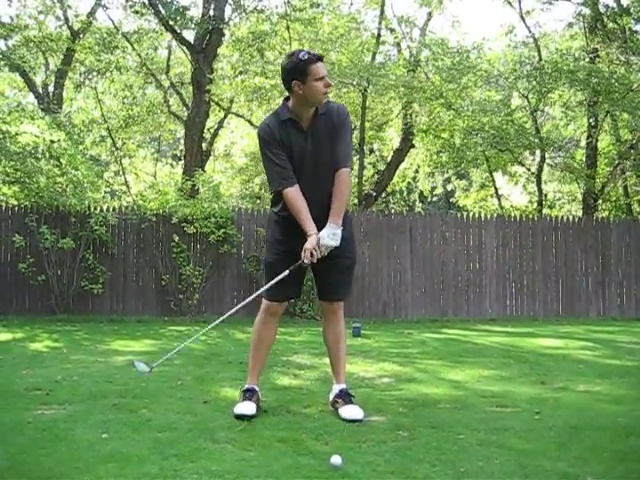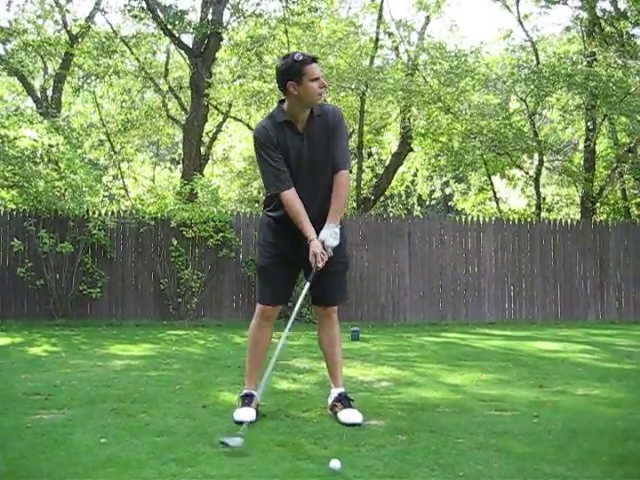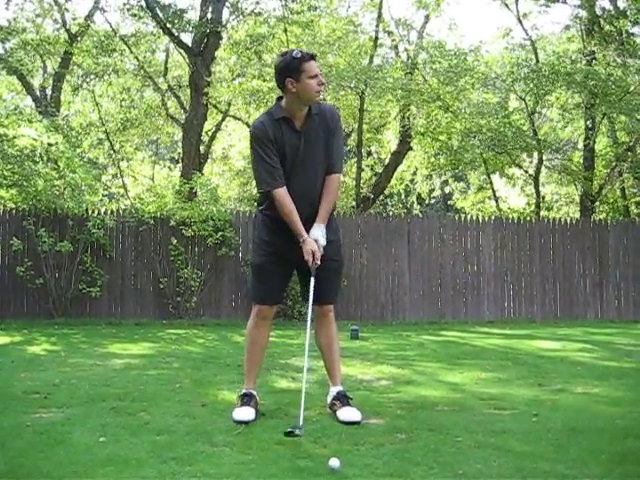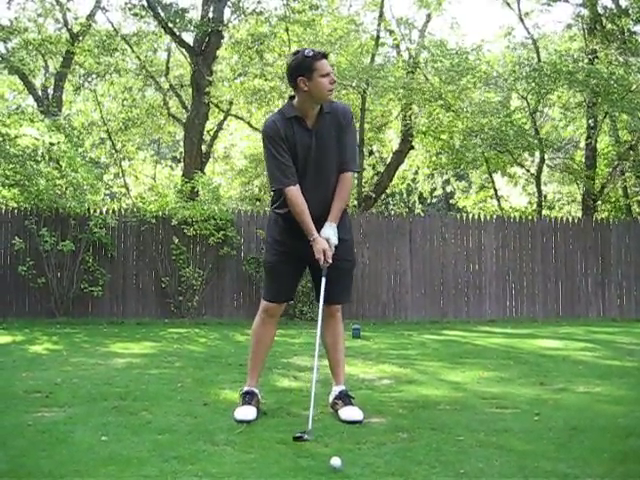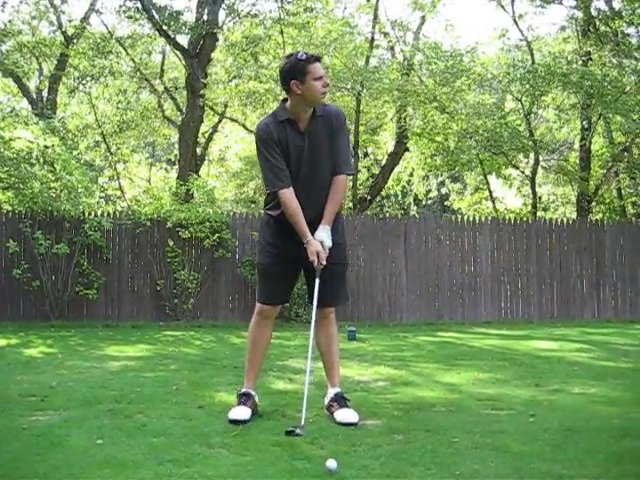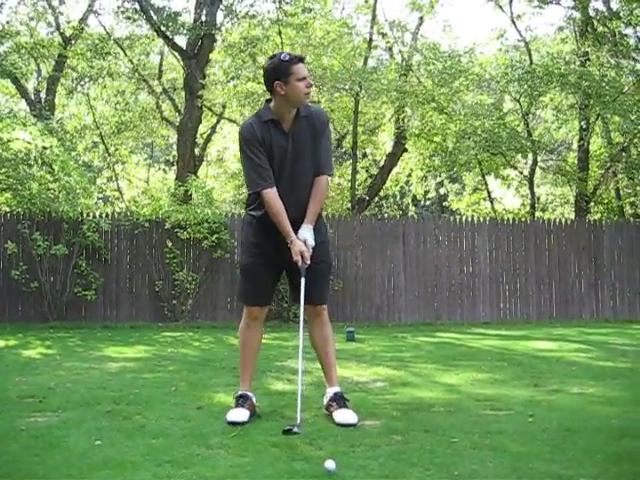
dt=0.3s
person 1, frame 1
left shoulder: (337, 115)
right shoulder: (271, 129)
left elbow: (343, 171)
right elbow: (288, 187)
left wrist: (333, 227)
right wrist: (310, 234)
left hip: (333, 228)
right hip: (287, 228)
left knee: (333, 307)
right knee: (272, 306)
left ankle: (340, 389)
right ankle: (251, 388)
person 1, frame 2
left shoulder: (332, 118)
right shoulder: (266, 132)
left elbow: (342, 173)
right elbow: (284, 191)
left wrist: (331, 229)
right wrist: (310, 238)
left hip: (327, 231)
right hip: (281, 232)
left knee: (328, 311)
right knee: (266, 309)
left ankle: (338, 393)
right ankle: (249, 393)
person 1, frame 3
left shoulder: (329, 117)
right shoulder: (263, 128)
left elbow: (334, 175)
right elbow: (276, 189)
left wrist: (319, 229)
right wrist: (303, 238)
left hip: (321, 228)
right hip: (275, 231)
left knee: (325, 310)
right knee: (262, 310)
left ankle: (336, 392)
right ankle: (248, 393)
person 1, frame 4
left shoulder: (342, 116)
right shoulder: (275, 127)
left elbow: (347, 173)
right elbow: (289, 187)
left wrist: (329, 228)
right wrist: (312, 237)
left hip: (333, 227)
right hip: (288, 229)
left knee: (332, 309)
right knee: (270, 307)
left ankle: (339, 391)
right ankle: (250, 390)
person 1, frame 5
left shoulder: (334, 119)
right shoulder: (268, 130)
left elbow: (340, 176)
right elbow: (283, 190)
left wrist: (323, 230)
right wrist: (307, 239)
left hip: (327, 230)
right hip: (281, 232)
left knee: (327, 311)
right knee: (265, 310)
left ankle: (334, 393)
right ankle: (248, 393)
person 1, frame 6
left shoulder: (317, 119)
right shoulder: (252, 129)
left elbow: (322, 177)
right elbow: (266, 190)
left wrist: (306, 230)
right wrist: (290, 238)
left hip: (309, 229)
right hip: (264, 232)
left knee: (318, 310)
right knee: (253, 312)
left ankle: (333, 393)
right ankle: (244, 395)
